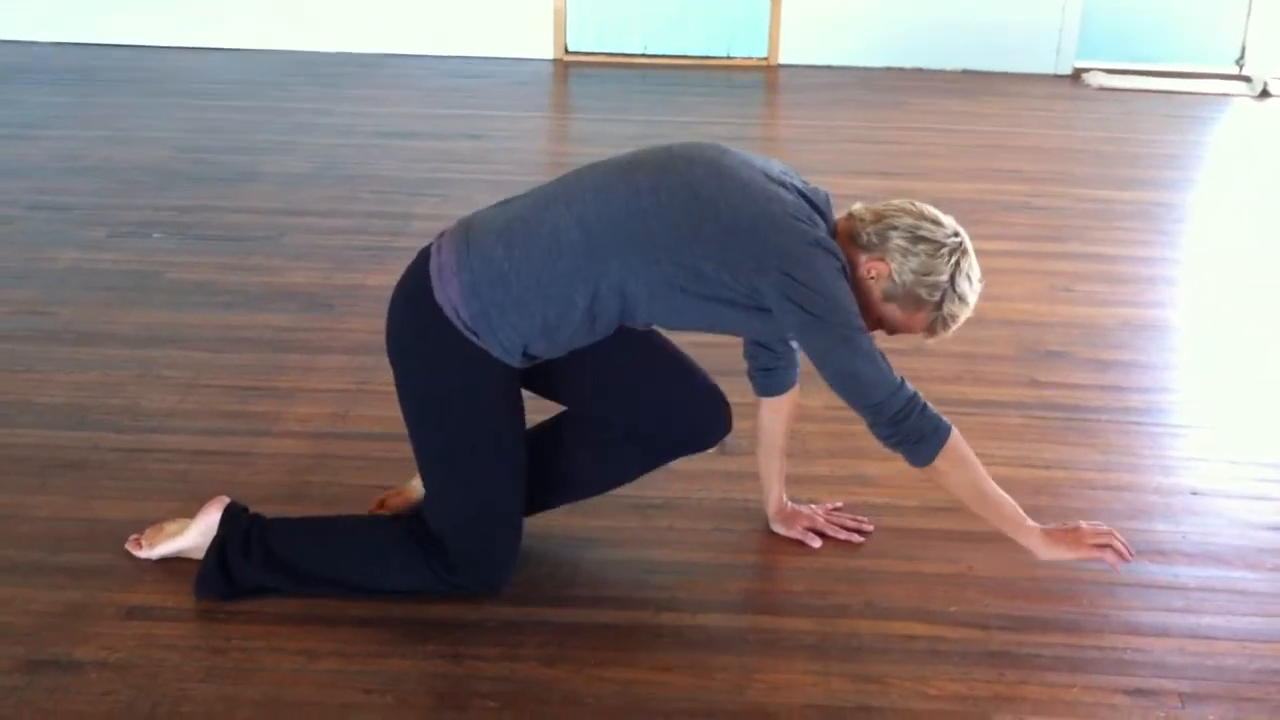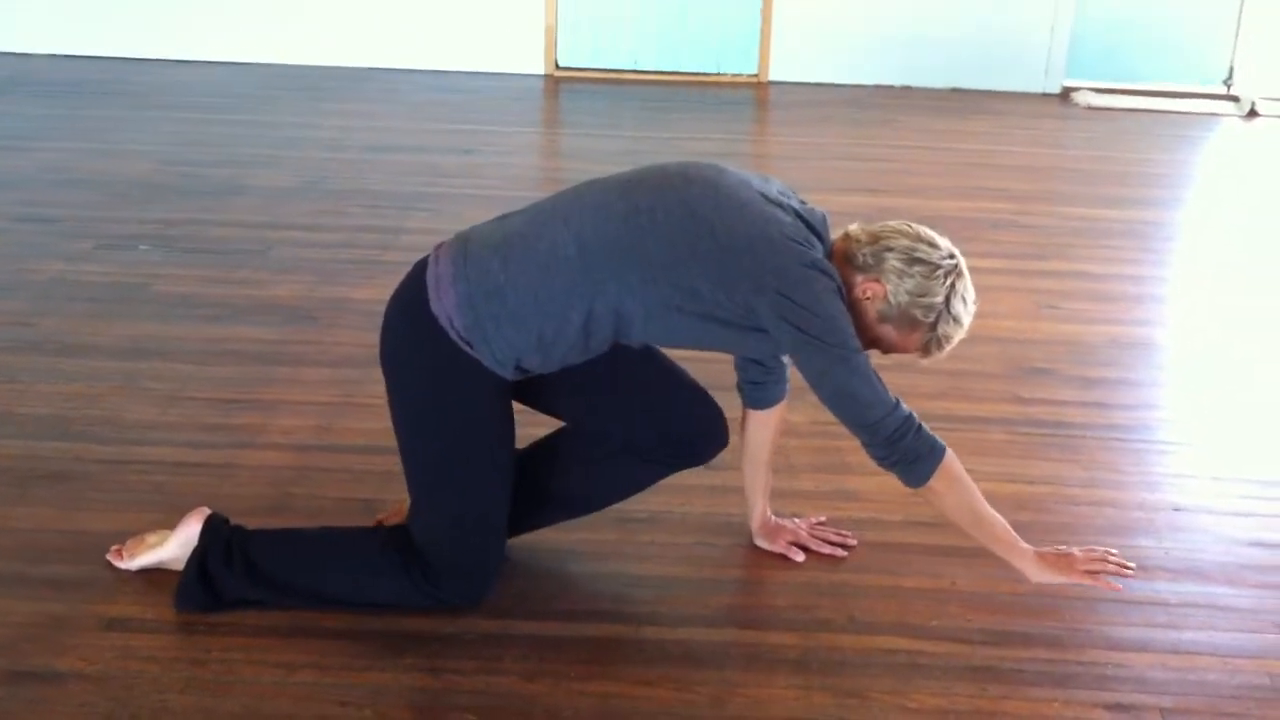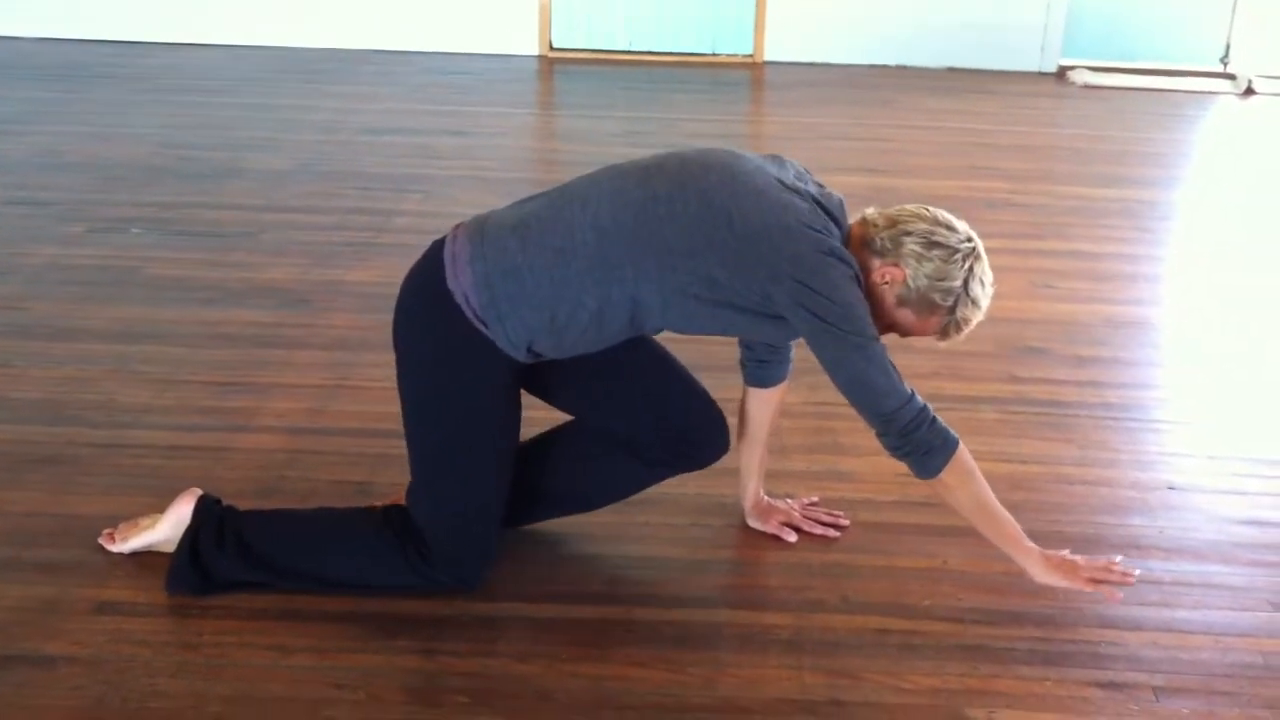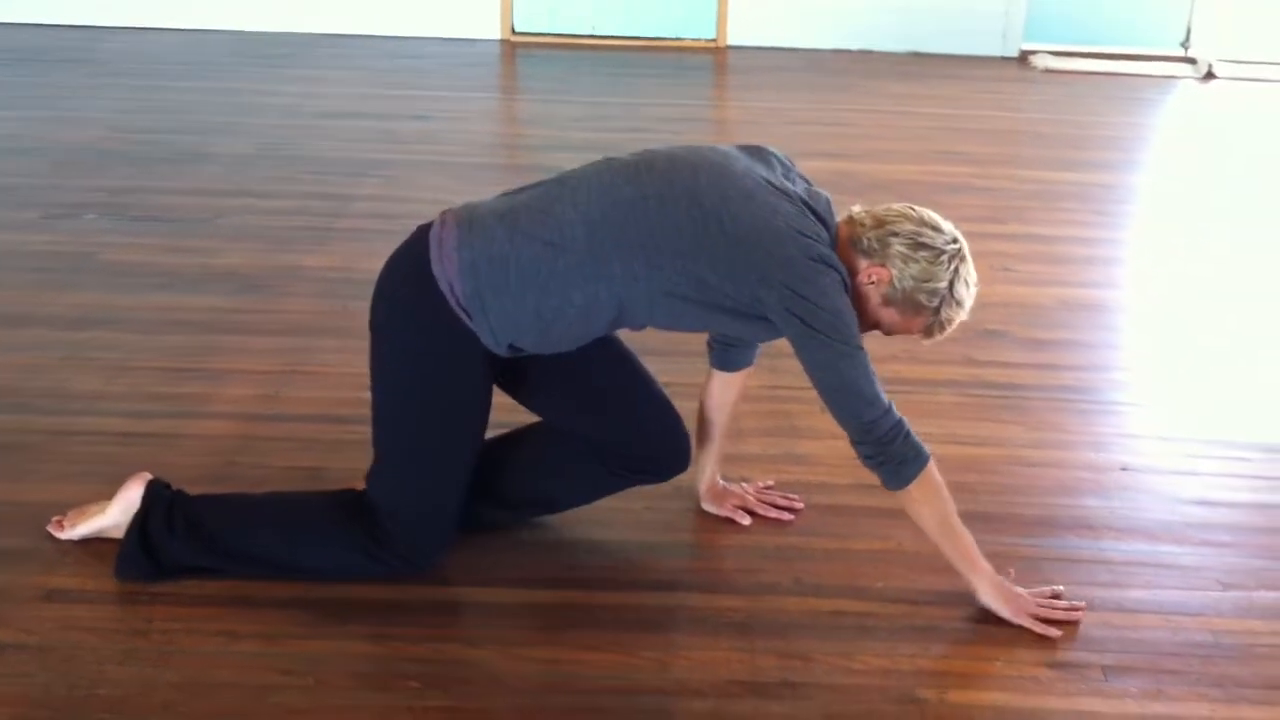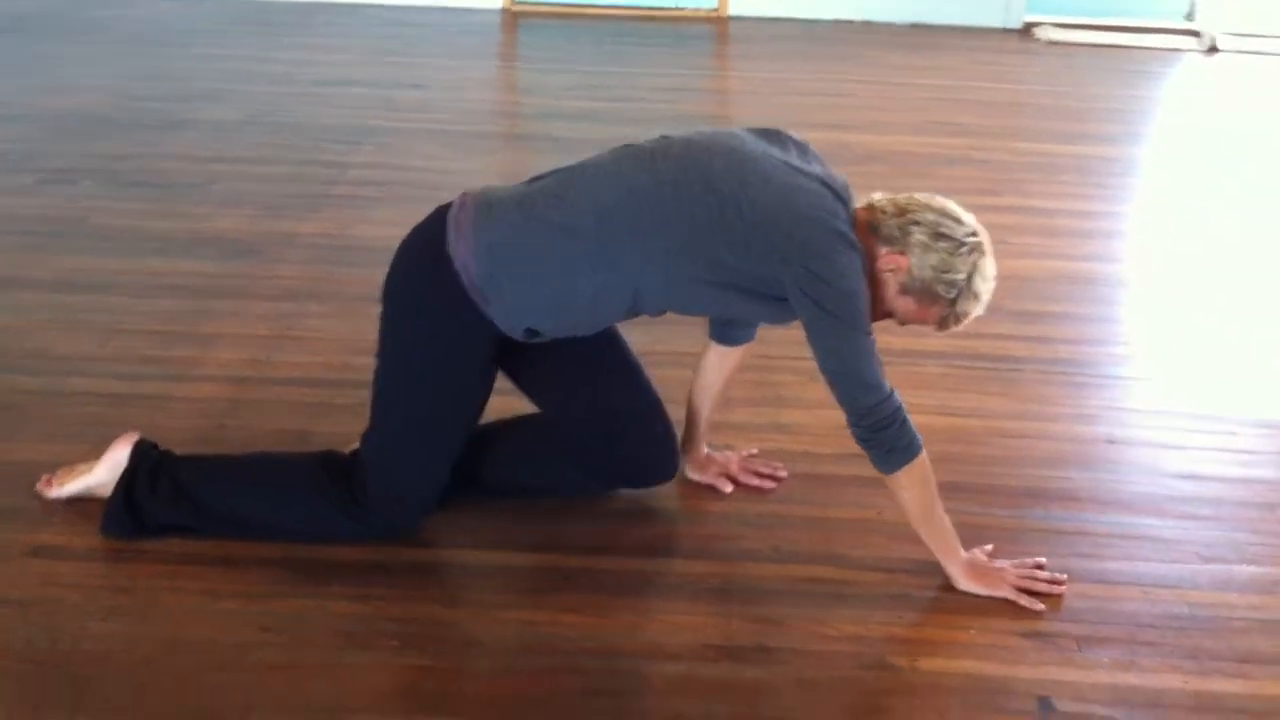
dt=0.4s
person 1, frame 1
left shoulder: (793, 217)
right shoulder: (803, 262)
left elbow: (773, 358)
right elbow: (904, 420)
left wrist: (778, 503)
right wrist: (1035, 535)
left hip: (516, 303)
right hip: (453, 322)
left knee: (694, 419)
right knee: (473, 563)
left ankle: (464, 480)
right ankle: (232, 540)
person 1, frame 2
left shoulder: (791, 235)
right shoulder: (800, 281)
left elbow: (762, 372)
right elbow: (897, 440)
left wrist: (761, 516)
right wrist: (1030, 558)
left hip: (509, 318)
right hip: (445, 332)
left knee: (690, 431)
right knee: (456, 577)
left ankle: (455, 501)
right ankle: (212, 551)
person 1, frame 3
left shoulder: (802, 209)
right shoulder: (815, 268)
left elbow: (766, 345)
right elbow: (910, 429)
left wrist: (755, 494)
right wrist: (1034, 559)
left hip: (521, 302)
right hip: (461, 313)
left knee: (691, 436)
right knee: (449, 559)
left ankle: (458, 488)
right ankle: (206, 533)
person 1, frame 4
left shoulder: (785, 188)
right shoulder: (803, 270)
left elbow: (733, 331)
right elbow: (881, 438)
left wrist: (711, 477)
right wrist: (985, 581)
left hip: (498, 294)
right hip: (440, 302)
left knee: (653, 448)
right knee: (401, 542)
left ankle: (426, 483)
right ankle: (157, 516)
person 1, frame 5
left shoulder: (798, 172)
right shoulder: (823, 252)
left elbow: (732, 301)
right elbow: (879, 422)
left wrist: (696, 443)
right wrist: (959, 563)
left hip: (509, 276)
right hip: (456, 284)
left knee: (639, 455)
right knee: (379, 508)
left ankle: (414, 452)
right ankle: (143, 477)
